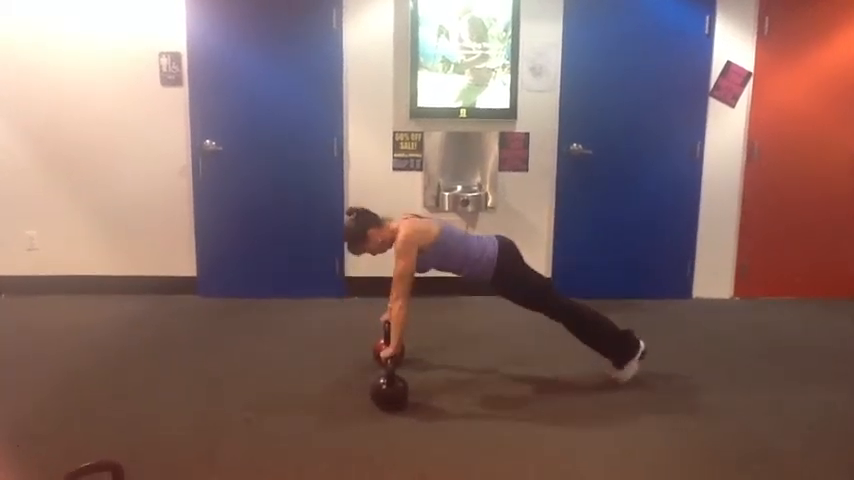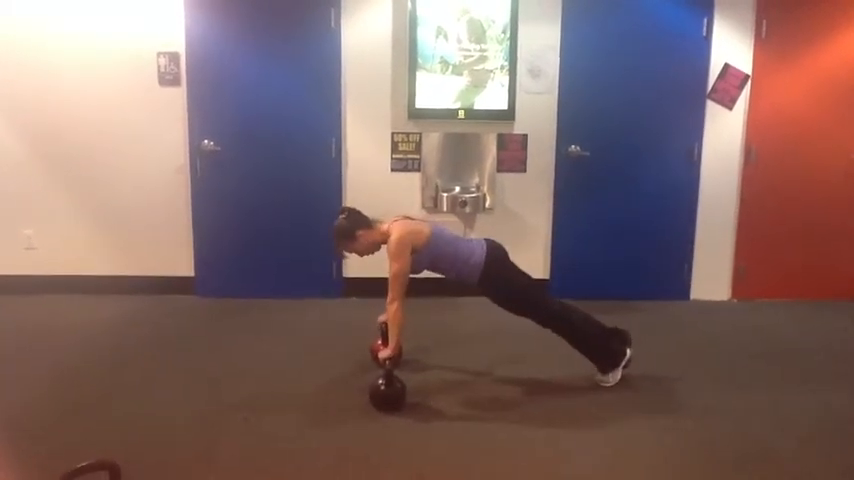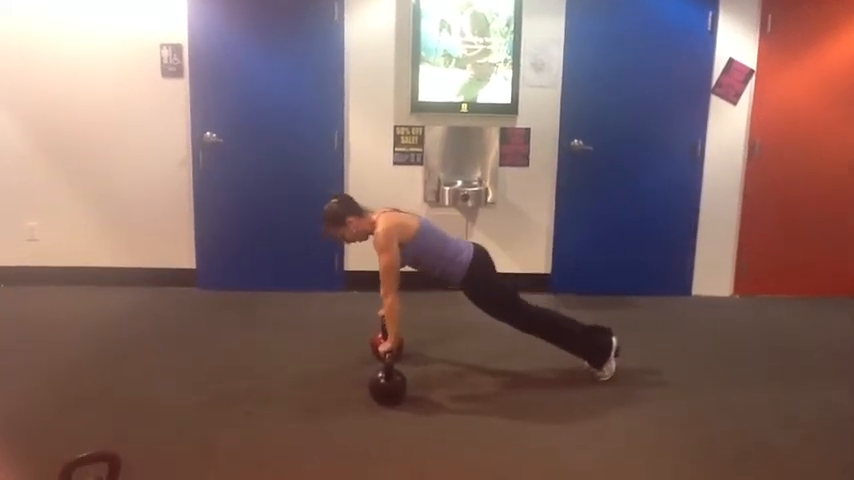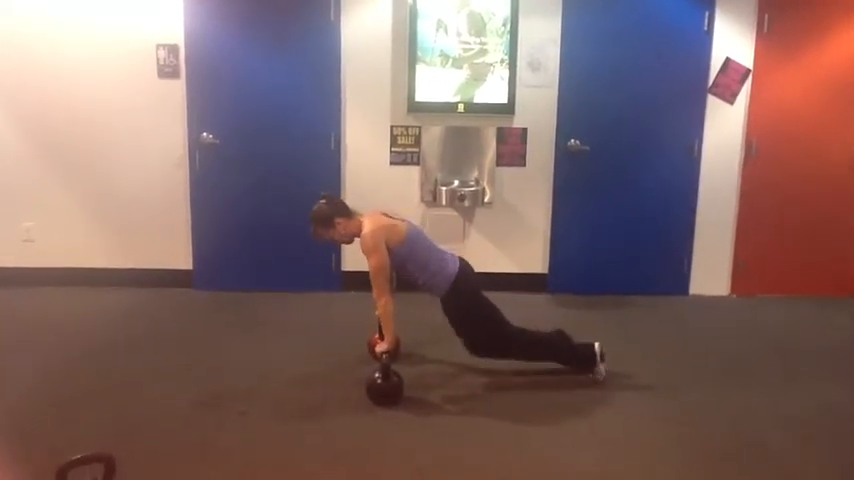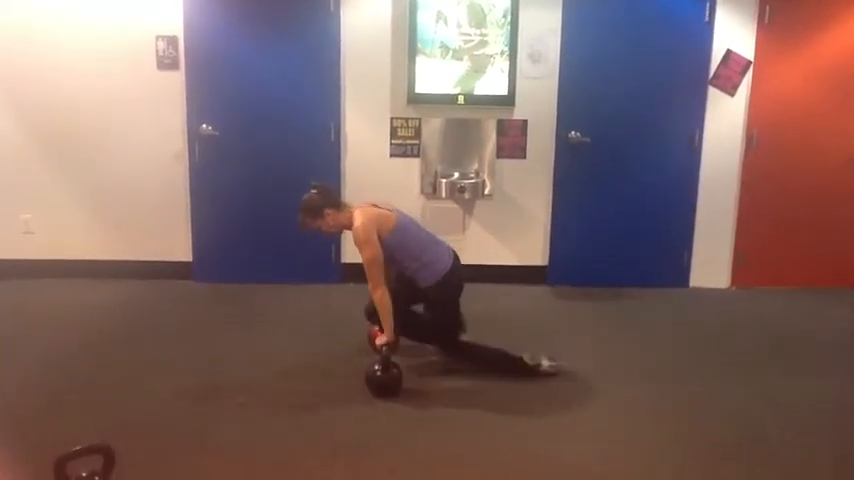
dt=0.5s
person 1, frame 1
left shoulder: (404, 238)
right shoulder: (401, 227)
left elbow: (401, 299)
right elbow: (403, 286)
left wrist: (394, 347)
right wrist: (392, 311)
left hip: (497, 264)
right hip: (495, 254)
left knee: (556, 306)
right knee: (555, 305)
left ankle: (626, 349)
right ankle: (623, 345)
person 1, frame 2
left shoulder: (397, 240)
right shoulder: (393, 228)
left elbow: (396, 299)
left wrist: (392, 347)
right wrist: (390, 315)
left hip: (487, 268)
right hip: (486, 257)
left knee: (544, 311)
right knee: (544, 305)
left ankle: (613, 356)
right ankle: (614, 341)
person 1, frame 3
left shoulder: (384, 232)
right shoulder: (383, 218)
left elbow: (390, 292)
left wrist: (392, 340)
right wrist: (389, 310)
left hip: (470, 271)
right hip: (469, 260)
left knee: (523, 317)
right knee: (522, 314)
left ankle: (601, 349)
right ankle: (598, 340)
person 1, frame 4
left shoulder: (370, 236)
right shoulder: (374, 221)
left elbow: (382, 294)
right elbow: (387, 287)
left wrist: (389, 341)
right wrist: (385, 312)
left hip: (455, 285)
right hip: (453, 275)
left knee: (505, 337)
right knee: (480, 343)
left ankle: (588, 356)
right ankle: (555, 343)
person 1, frame 5
left shoulder: (362, 227)
right shoulder: (363, 212)
left elbow: (378, 287)
right elbow: (386, 261)
left wrist: (388, 334)
left hip: (441, 278)
right hip: (434, 266)
left knee: (446, 342)
right knee: (374, 312)
left ankle: (526, 364)
right ankle: (448, 335)
